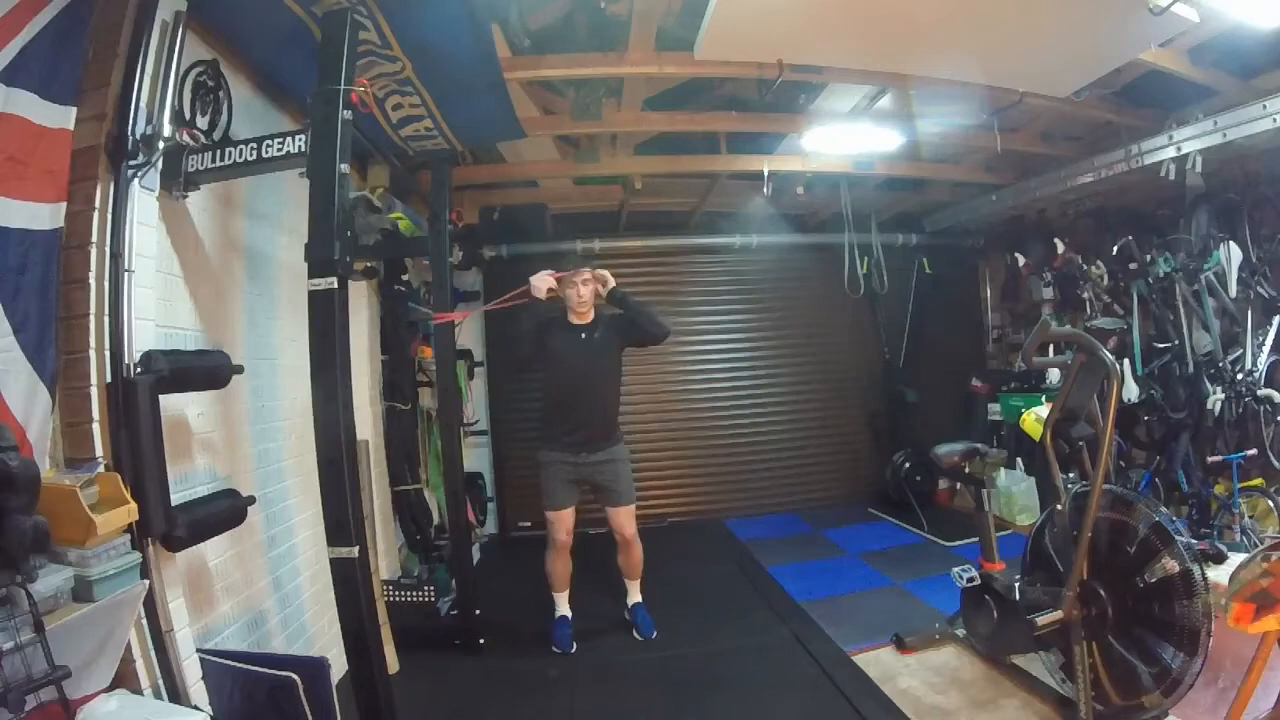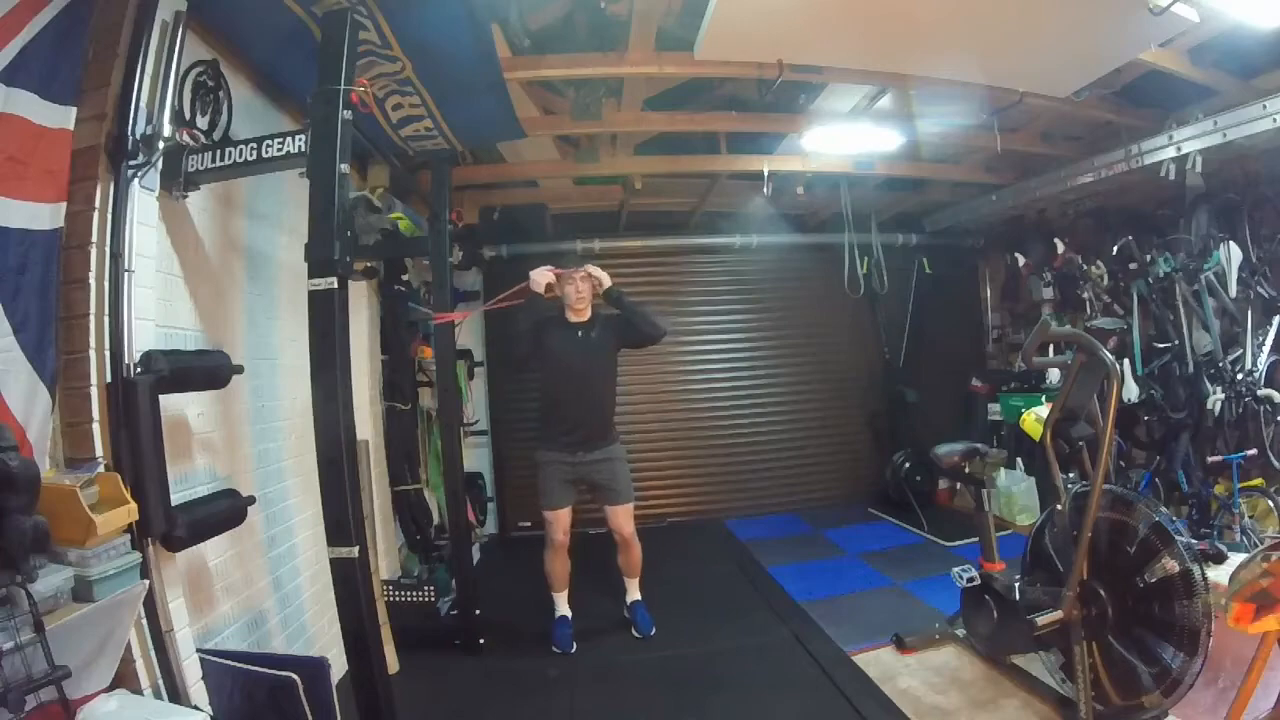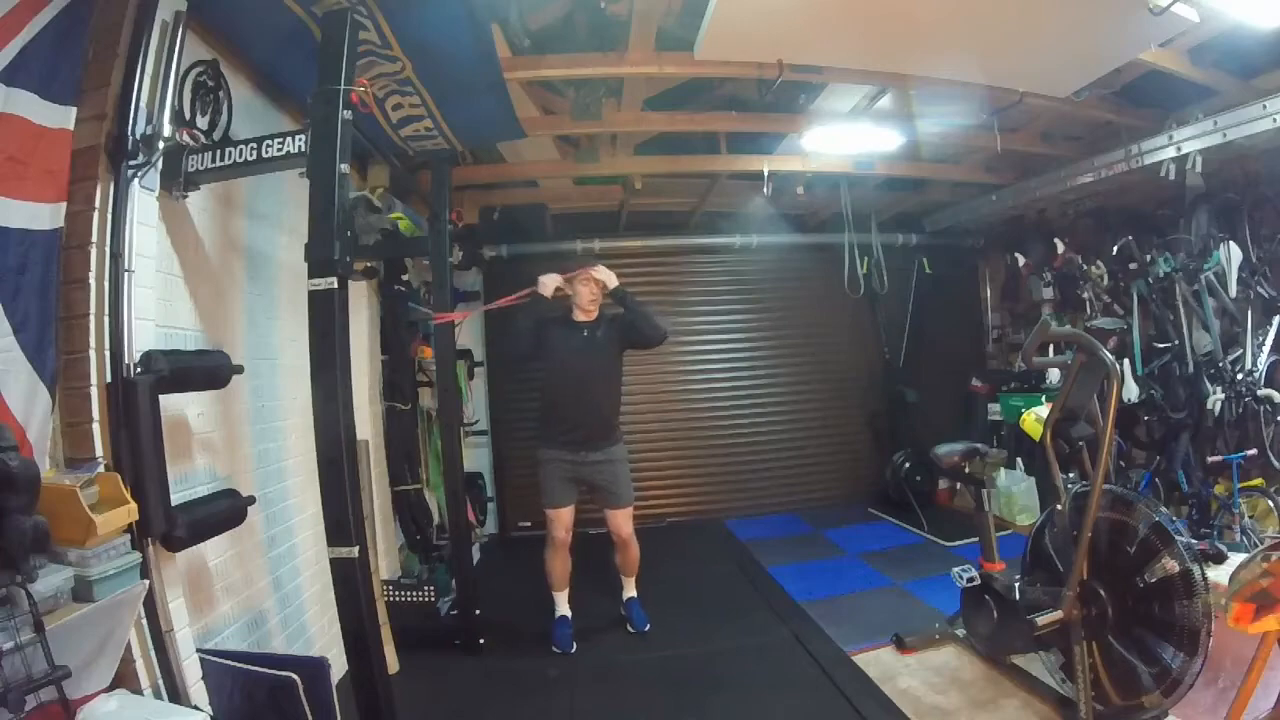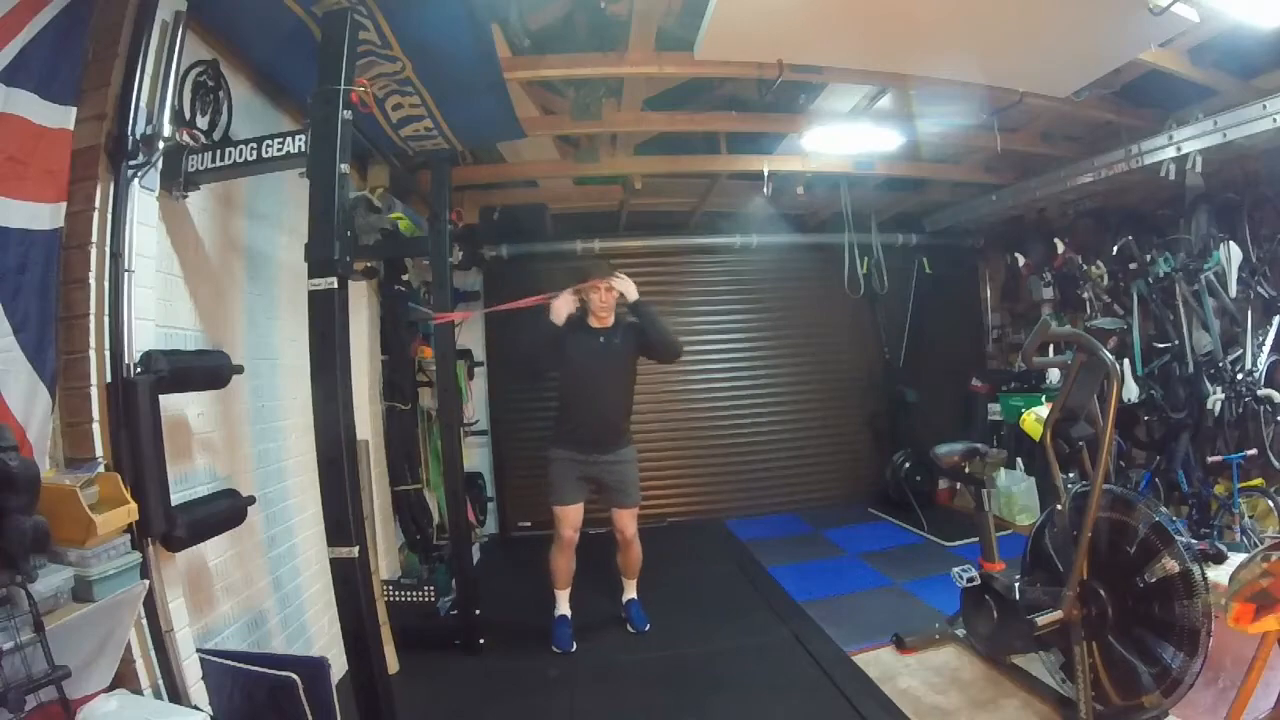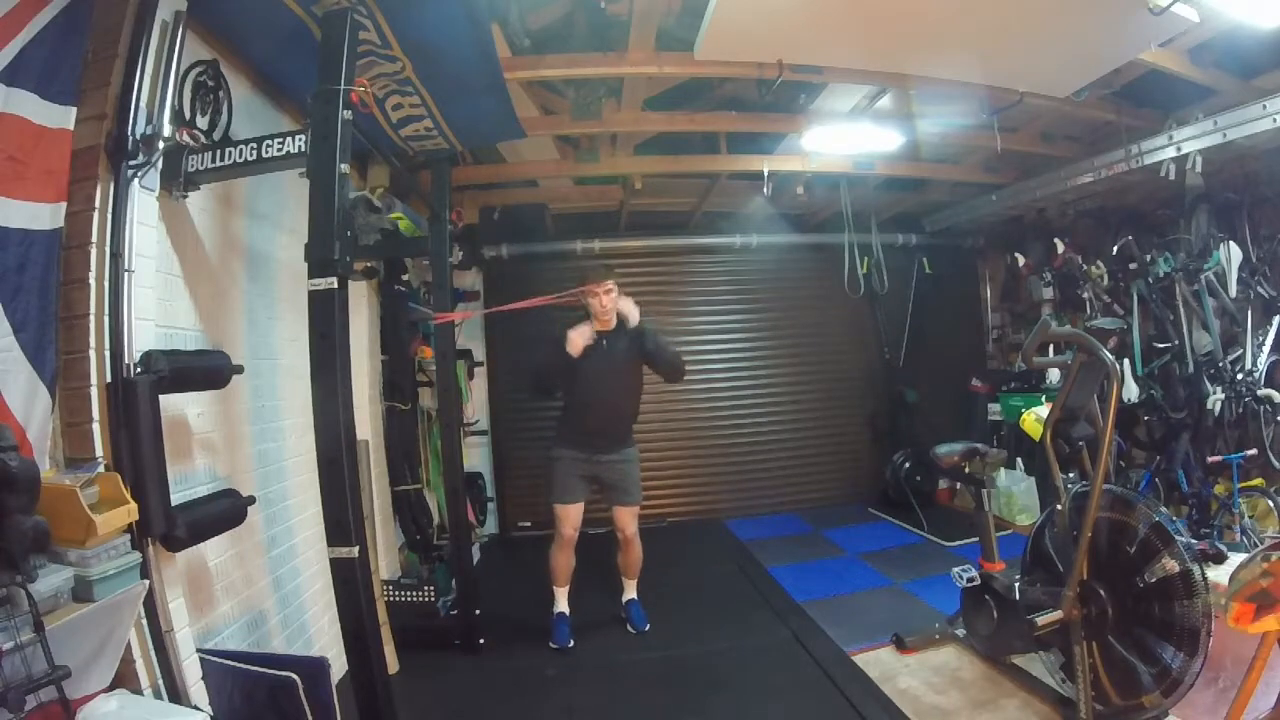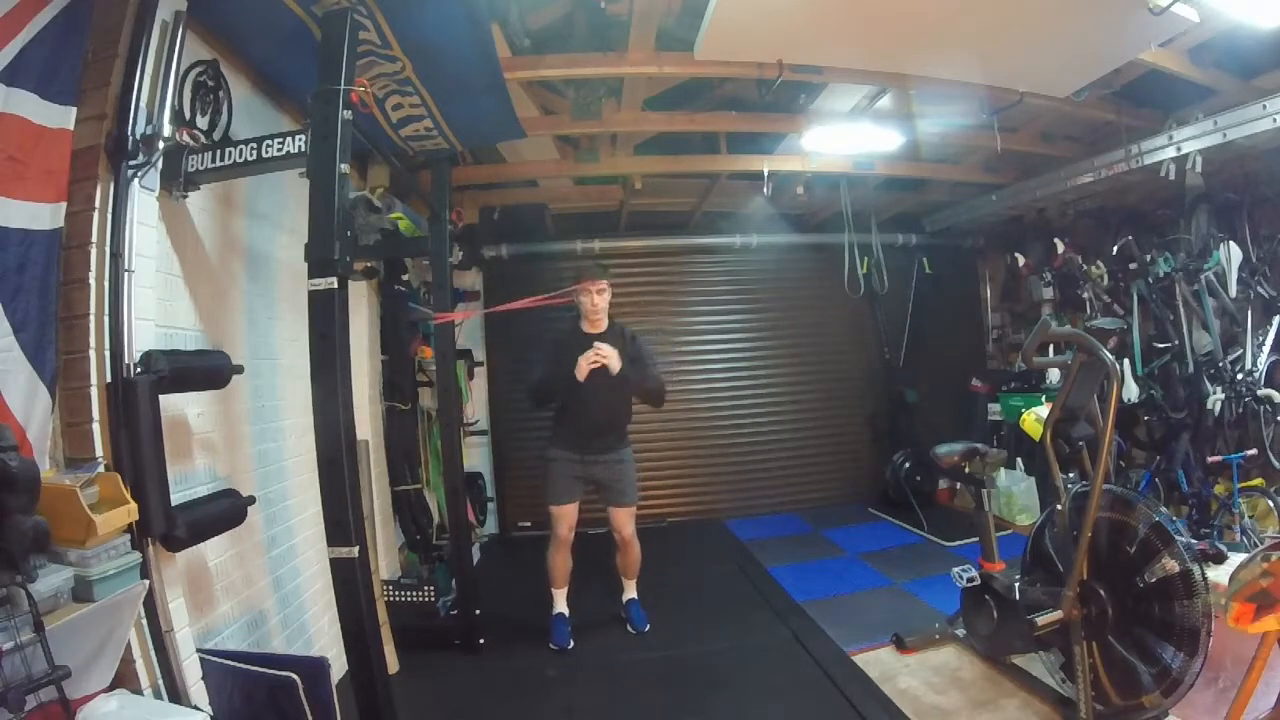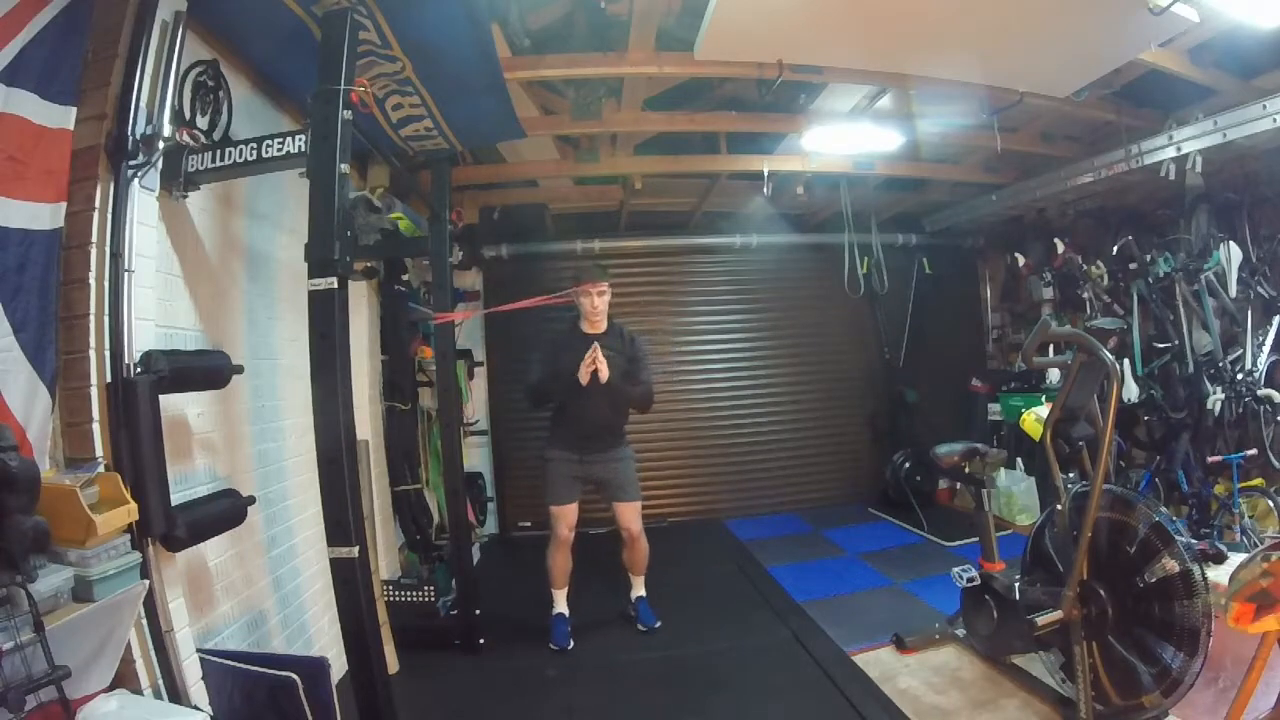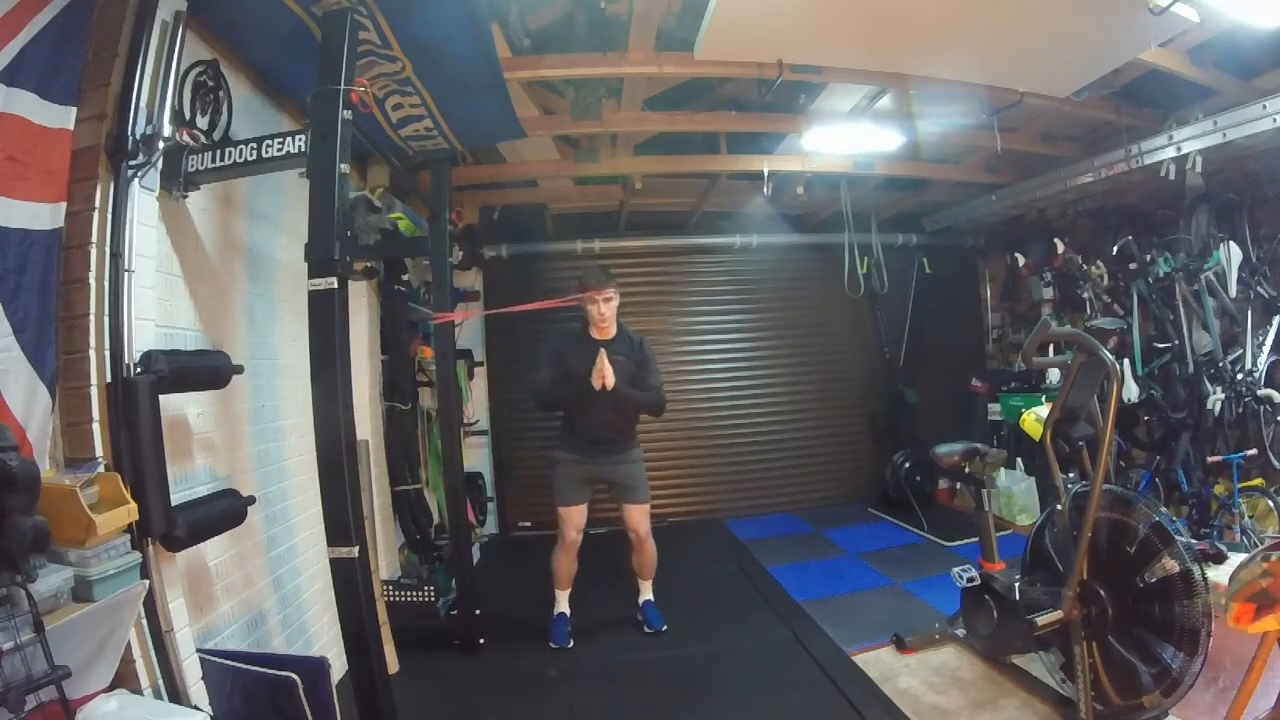
dt=0.2s
person 1, frame 1
left shoulder: (613, 326)
right shoulder: (548, 330)
left elbow: (659, 331)
right elbow: (519, 351)
left wrist: (615, 293)
right wrist: (537, 301)
left hip: (608, 450)
right hip: (560, 455)
left knee: (627, 534)
right knee: (560, 539)
left ankle: (635, 603)
right ankle: (562, 613)
person 1, frame 2
left shoulder: (610, 326)
right shoulder: (546, 329)
left elbow: (654, 332)
right elbow: (517, 349)
left wrist: (612, 290)
right wrist: (535, 295)
left hip: (604, 450)
right hip: (556, 454)
left knee: (626, 533)
right knee: (557, 538)
left ankle: (634, 600)
right ankle: (562, 613)
person 1, frame 3
left shoulder: (615, 327)
right shoulder: (550, 327)
left elbow: (657, 334)
right elbow: (518, 346)
left wrist: (618, 290)
right wrist: (541, 297)
left hip: (606, 450)
right hip: (558, 453)
left knee: (624, 533)
right knee: (559, 537)
left ankle: (631, 597)
right ankle: (562, 612)
person 1, frame 4
left shoulder: (630, 333)
right shoulder: (568, 333)
left elbow: (671, 351)
left wrist: (636, 303)
right wrist: (552, 323)
left hip: (616, 452)
right hip: (568, 453)
left knee: (627, 533)
right knee: (566, 536)
left ankle: (630, 598)
right ankle: (562, 611)
person 1, frame 5
left shoulder: (635, 337)
right shoulder: (572, 337)
left elbow: (675, 371)
right elbow: (542, 386)
left wrist: (639, 326)
right wrist: (566, 354)
left hip: (619, 452)
right hip: (572, 452)
left knee: (628, 533)
right knee: (566, 534)
left ankle: (630, 598)
right ankle: (560, 610)
person 1, frame 6
left shoulder: (629, 342)
right shoulder: (562, 343)
left elbow: (658, 395)
right elbow: (538, 397)
left wrist: (621, 371)
right wrist: (573, 377)
left hip: (614, 453)
right hip: (567, 453)
left knee: (625, 534)
right knee: (562, 535)
left ankle: (629, 599)
right ankle: (559, 611)
person 1, frame 7
left shoulder: (627, 342)
right shoulder: (558, 342)
left elbow: (645, 400)
right elbow: (535, 395)
left wrist: (609, 379)
right wrist: (576, 379)
left hip: (613, 452)
right hip: (565, 453)
left knee: (633, 530)
right knee: (562, 535)
left ankle: (638, 596)
right ankle: (560, 611)
person 1, frame 8
left shoulder: (636, 347)
right shoulder: (565, 347)
left elbow: (657, 404)
right elbow: (544, 399)
left wrist: (616, 387)
right wrist: (588, 385)
left hip: (623, 454)
right hip: (574, 455)
left knee: (640, 533)
right knee: (569, 537)
left ankle: (646, 600)
right ankle: (561, 610)
